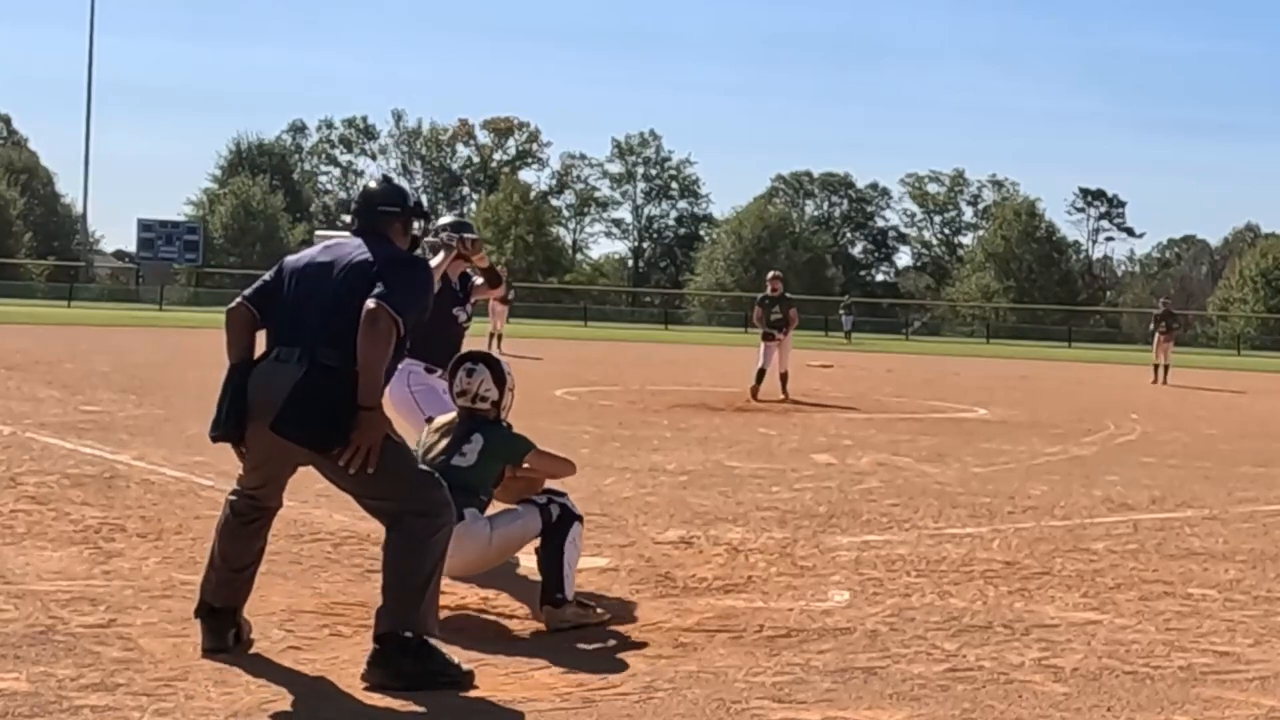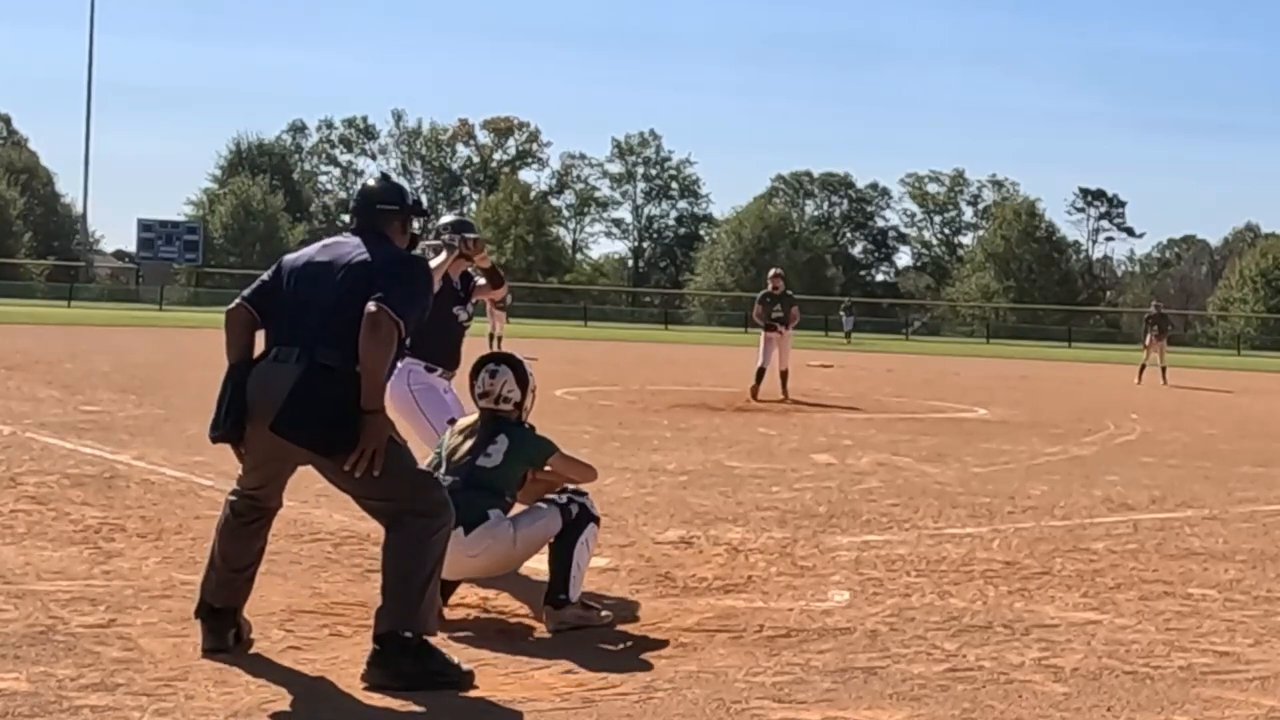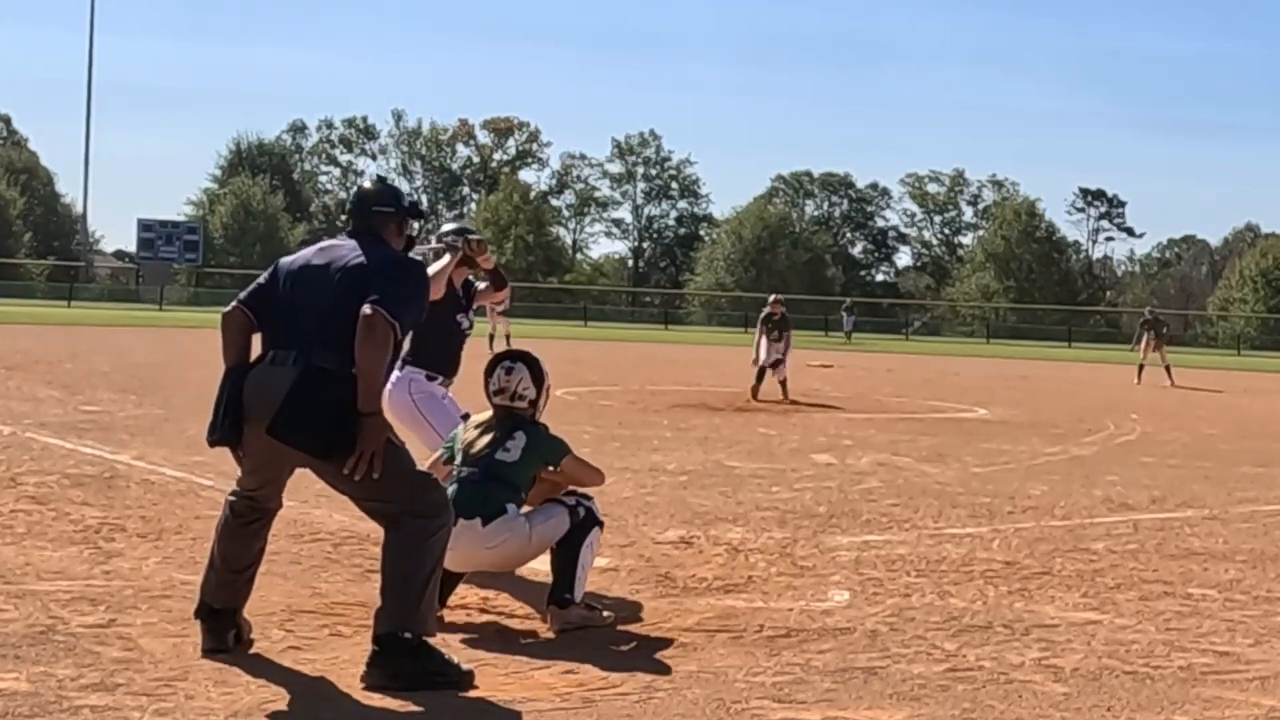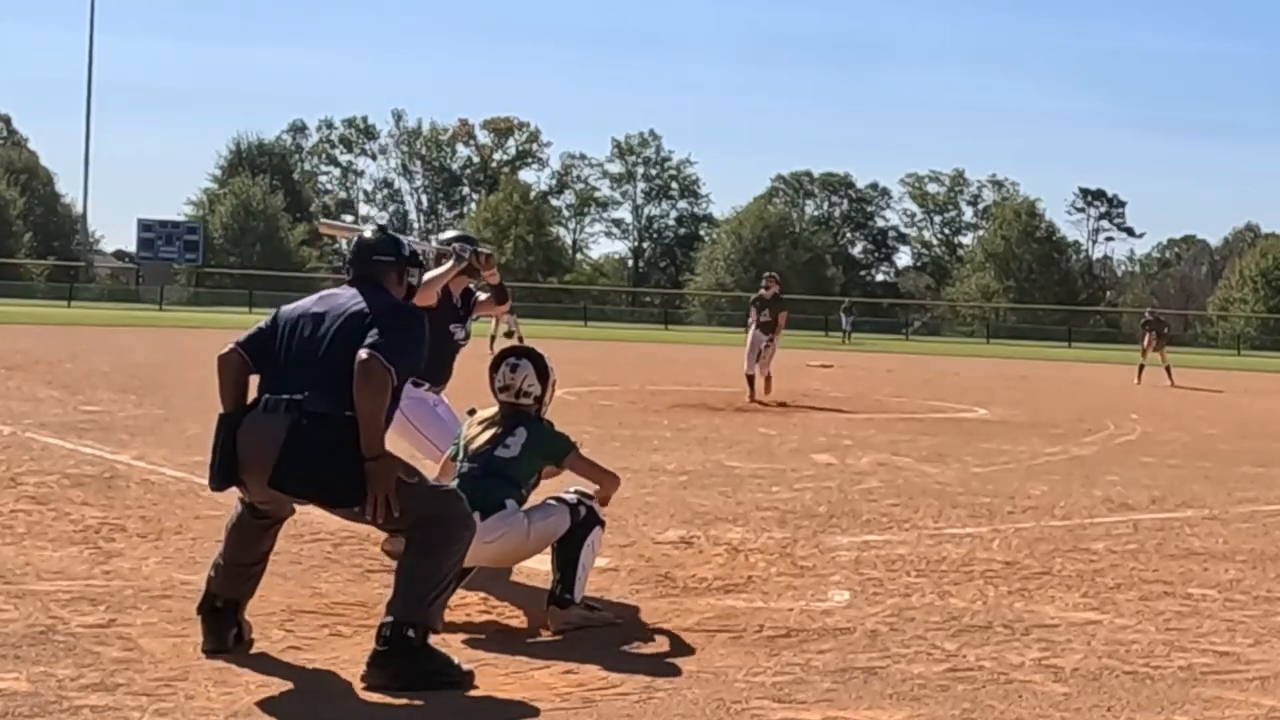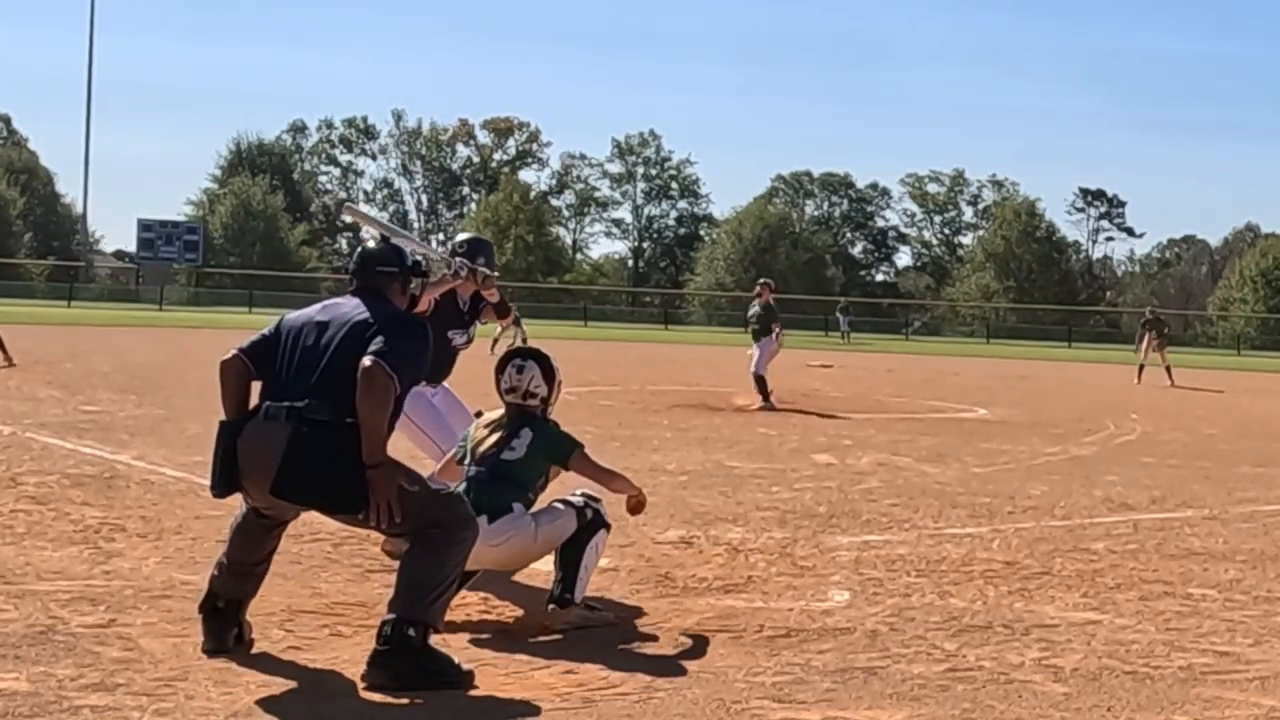
dt=0.4s
person 1, frame 1
left shoulder: (302, 258)
right shoulder: (406, 265)
left elbow: (239, 313)
right elbow: (376, 319)
left wrist: (244, 394)
right wrist: (369, 408)
left hip: (267, 396)
right hip: (328, 404)
left knee: (251, 501)
right knee: (425, 509)
left ankle: (218, 617)
right ankle: (399, 647)
person 1, frame 2
left shoulder: (300, 257)
right shoulder: (404, 265)
left elbow: (238, 313)
right elbow: (378, 322)
left wrist: (245, 393)
right wrist: (373, 411)
left hip: (265, 398)
right hip: (327, 404)
left knee: (251, 501)
right knee: (424, 509)
left ankle: (219, 617)
right ankle: (399, 648)
person 1, frame 3
left shoulder: (295, 260)
right shoulder: (401, 267)
left elbow: (235, 317)
right elbow: (373, 324)
left wrist: (241, 395)
right wrist: (369, 414)
left hip: (261, 403)
right hip: (323, 408)
left knee: (251, 502)
right knee: (423, 510)
left ankle: (219, 618)
right ankle: (398, 648)
person 1, frame 4
left shoulder: (297, 309)
right shoulder: (400, 314)
left elbow: (231, 357)
right elbow: (370, 368)
left wrist: (241, 435)
right wrist: (374, 458)
left hip: (255, 451)
right hip: (322, 451)
left knee: (263, 503)
right knee: (447, 517)
left ankle: (220, 616)
right ankle: (400, 647)
person 1, frame 5
left shoulder: (300, 316)
right shoulder: (405, 324)
left elbow: (233, 363)
right elbow: (373, 374)
left wrist: (242, 440)
right wrist: (376, 465)
left hip: (256, 457)
right hip: (323, 458)
left knee: (266, 505)
right knee: (450, 519)
left ankle: (220, 616)
right ankle: (401, 646)
person 2, frame 1
left shoulder: (434, 429)
right shoulder: (498, 436)
right elbow: (567, 468)
right wrist: (518, 471)
right hip: (461, 546)
right knee: (559, 508)
right ankle: (559, 605)
person 2, frame 2
left shoulder: (456, 431)
right shoulder: (522, 438)
right elbow: (588, 474)
right wrist: (538, 475)
right hip: (482, 549)
right knee: (578, 507)
right ankle: (563, 605)
person 2, frame 3
left shoulder: (468, 427)
right shoulder: (537, 437)
left elbow: (429, 478)
right elbow: (596, 478)
right wrist: (546, 475)
left hip: (449, 546)
right hip: (496, 542)
right knee: (582, 510)
right ankle: (566, 606)
person 2, frame 4
left shoulder: (474, 423)
right shoulder: (541, 433)
left elbow: (445, 476)
right elbow: (608, 480)
right wrist: (604, 490)
right hip: (495, 537)
right knee: (583, 508)
right ankle: (566, 606)
person 2, frame 5
left shoulder: (480, 427)
right shoulder: (546, 434)
left elbow: (444, 474)
right elbow: (610, 479)
right wrist: (634, 490)
right hip: (504, 540)
right knee: (589, 511)
right ankle: (566, 605)
person 3, frame 1
left shoulder: (465, 283)
left elbow: (496, 287)
left wrist: (479, 256)
right wrist: (447, 253)
left hip: (439, 383)
right hip: (414, 380)
person 3, frame 2
left shoulder: (467, 282)
left elbow: (497, 289)
left wrist: (480, 256)
right wrist: (449, 252)
left hip: (441, 382)
right hip: (414, 379)
person 3, frame 3
left shoulder: (467, 289)
right shoulder: (441, 283)
left elbow: (500, 290)
right elbow: (430, 288)
left wrist: (485, 256)
right wrist: (454, 253)
left hip: (436, 390)
right hip: (413, 388)
person 3, frame 4
left shoulder: (466, 298)
right shoulder: (436, 292)
left elbow: (501, 304)
right elbow: (418, 293)
left wrist: (490, 272)
right wrist: (456, 263)
left hip: (432, 396)
right hip: (406, 396)
person 3, frame 5
left shoulder: (475, 301)
right shoulder: (441, 296)
left elbow: (503, 316)
left wrist: (490, 292)
right wrist: (452, 281)
left hip: (433, 388)
right hip: (406, 390)
